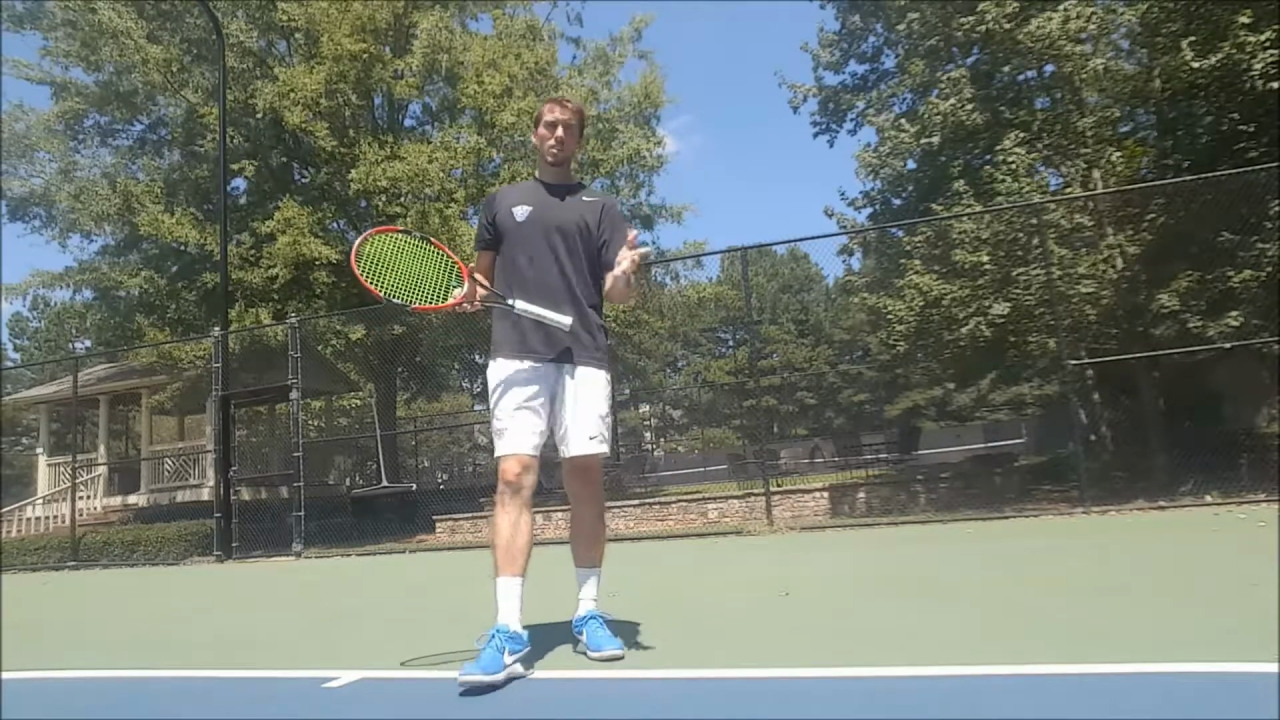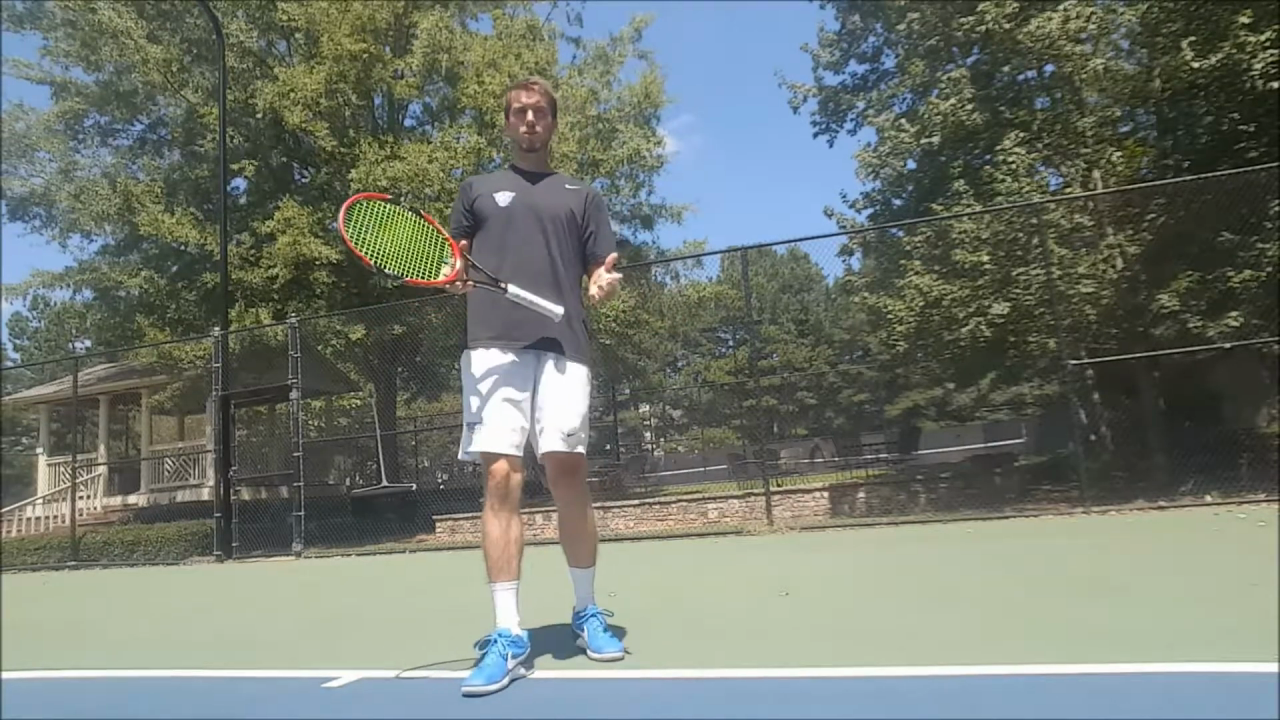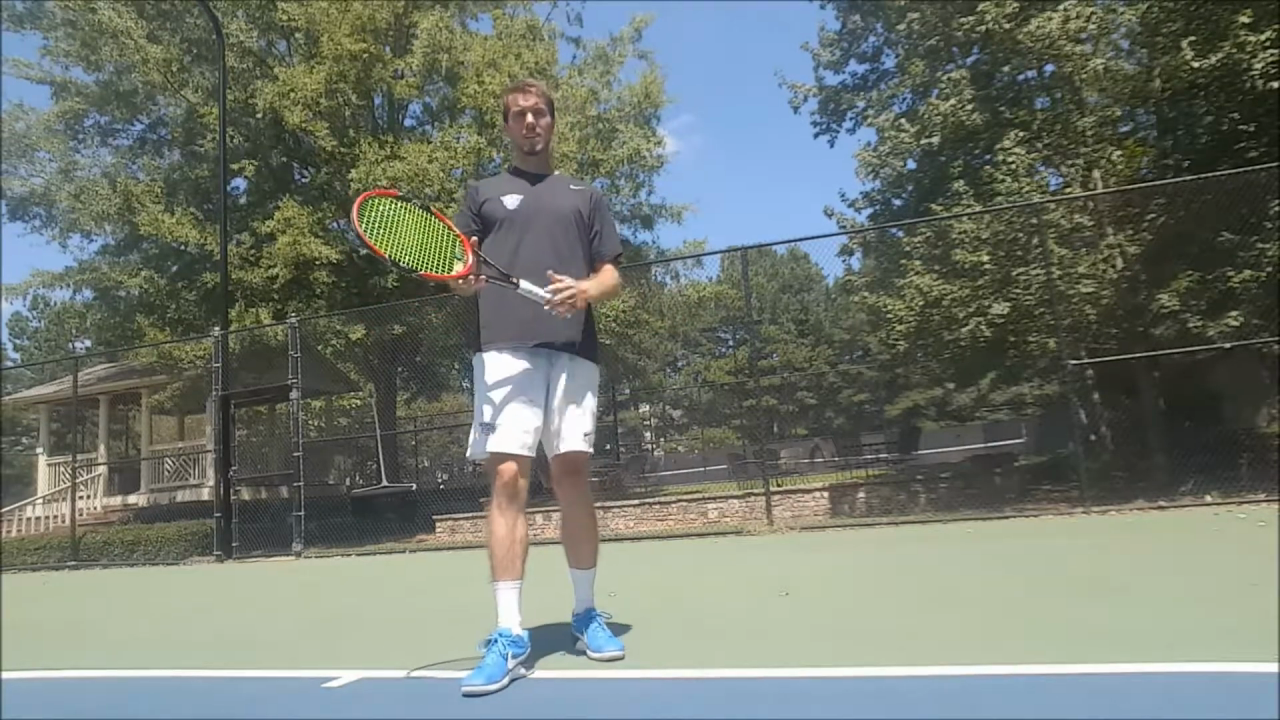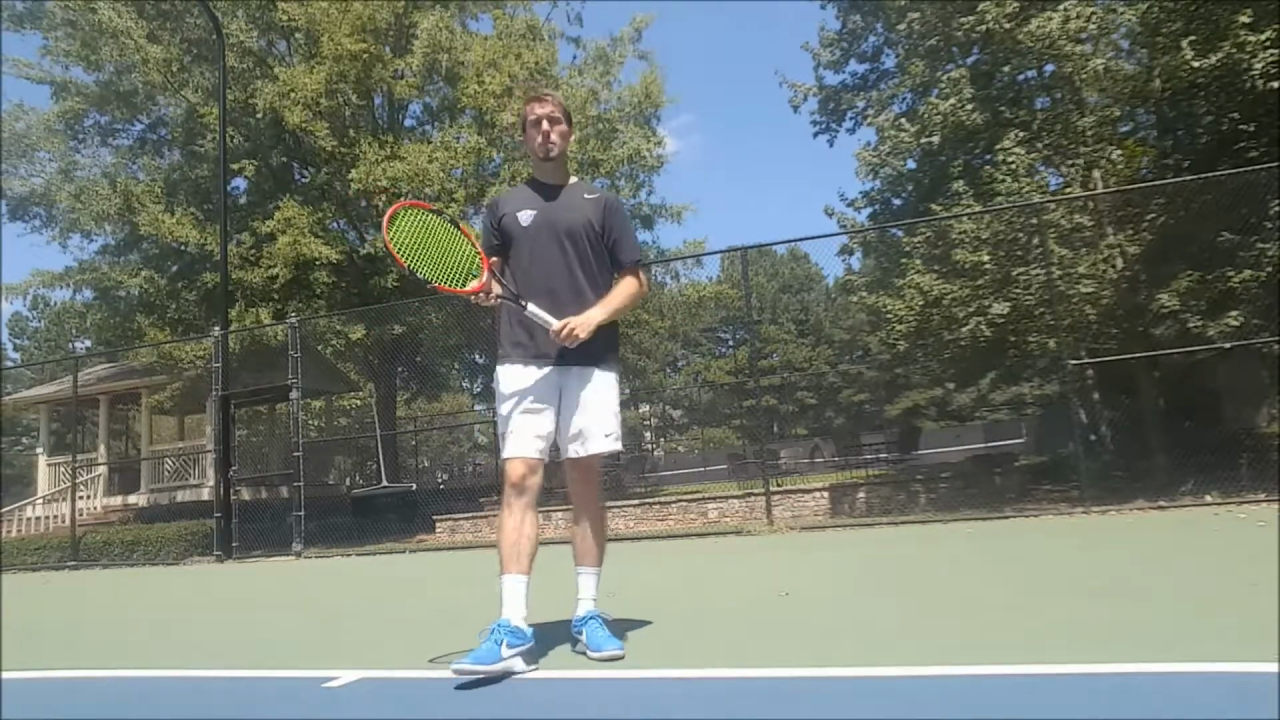
dt=0.4s
person 1, frame 1
left shoulder: (601, 207)
right shoulder: (501, 201)
left elbow: (616, 294)
right elbow: (484, 272)
left wrist: (622, 277)
right wrist: (470, 291)
left hip: (583, 358)
right hip: (516, 358)
left knee: (585, 479)
right knee: (514, 478)
left ankle: (588, 614)
right ankle: (507, 633)
person 1, frame 2
left shoulder: (582, 196)
right shoulder: (477, 190)
left elbow: (598, 279)
right elbow: (453, 265)
left wrist: (604, 286)
right wrist: (452, 276)
left hip: (563, 350)
right hip: (493, 349)
left knee: (568, 475)
right knee: (501, 480)
left ankle: (587, 611)
right ankle: (508, 636)
person 1, frame 3
left shoulder: (586, 195)
right shoulder: (483, 193)
left elbow: (612, 274)
right elbow: (461, 272)
left wrist: (585, 289)
right wrist: (464, 278)
left hip: (573, 351)
right hip: (506, 352)
left knee: (572, 476)
right knee: (508, 481)
left ankle: (584, 613)
right ankle: (508, 636)
person 1, frame 4
left shoulder: (602, 204)
right shoulder: (504, 206)
left elbow: (635, 282)
right elbow: (492, 278)
left wrist: (594, 316)
right wrist: (486, 291)
left hip: (591, 362)
right hip: (522, 363)
left knee: (585, 482)
right knee: (520, 481)
left ankle: (587, 614)
right ankle: (512, 630)
